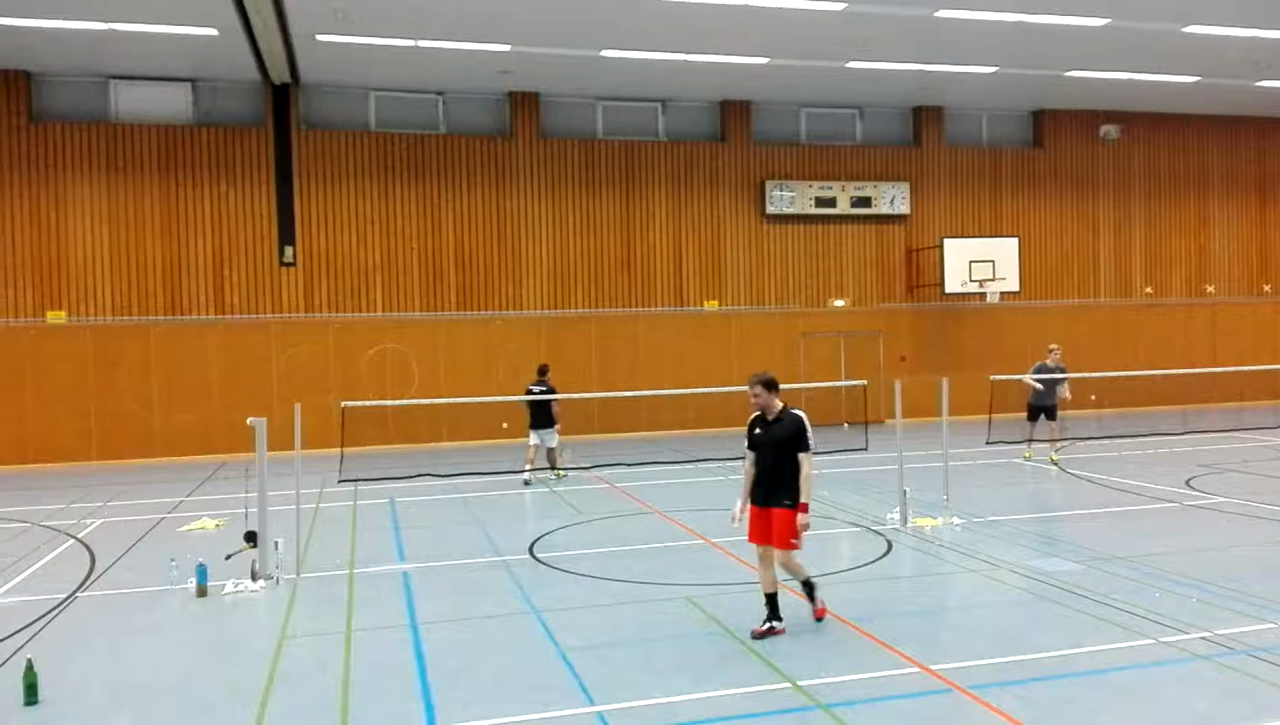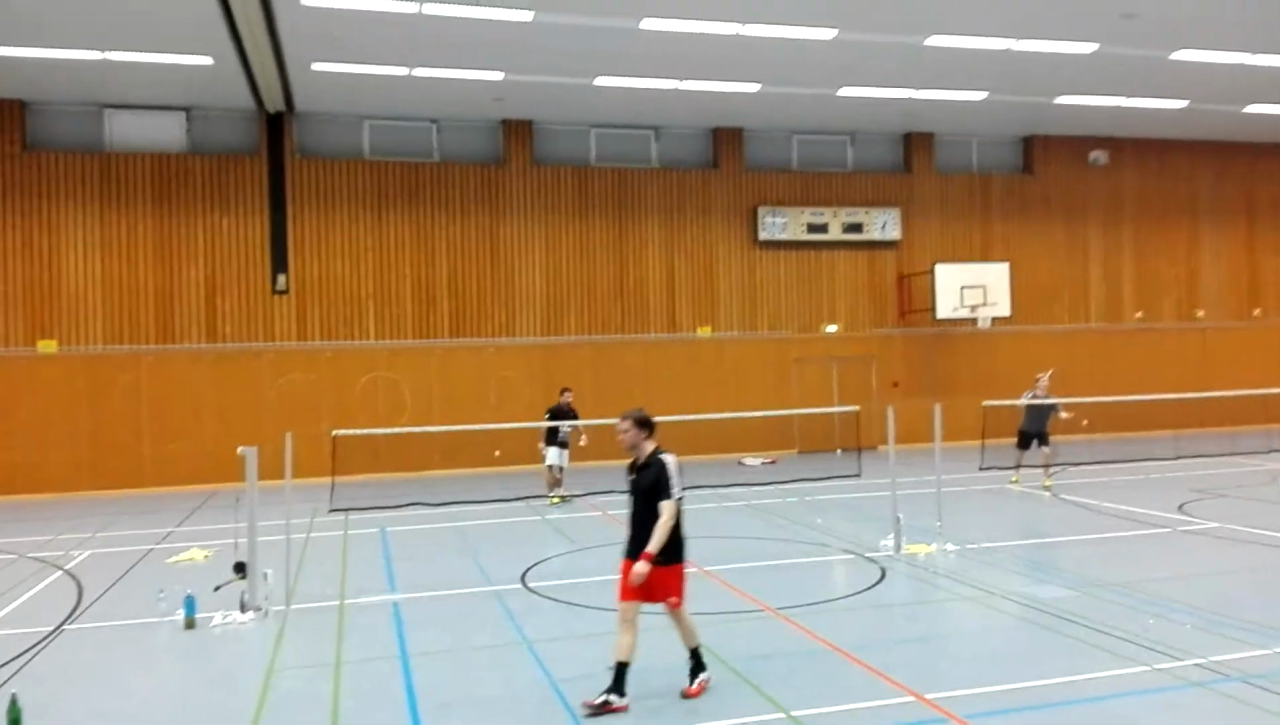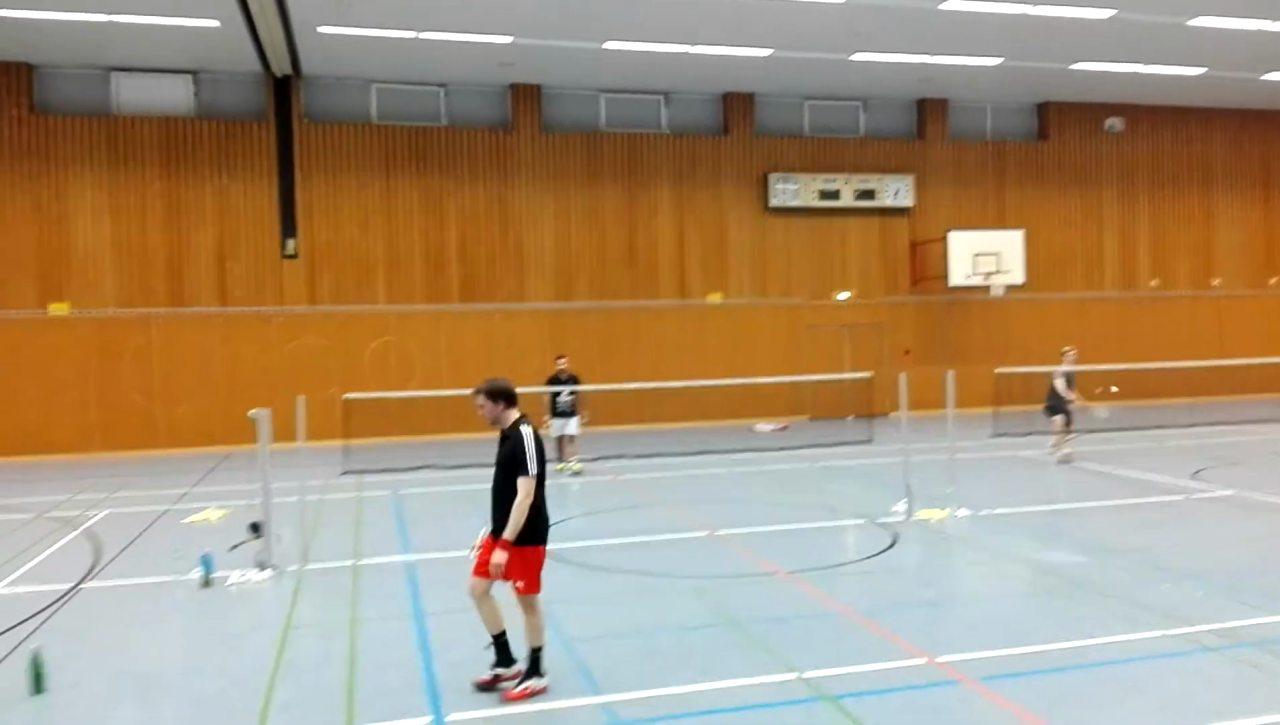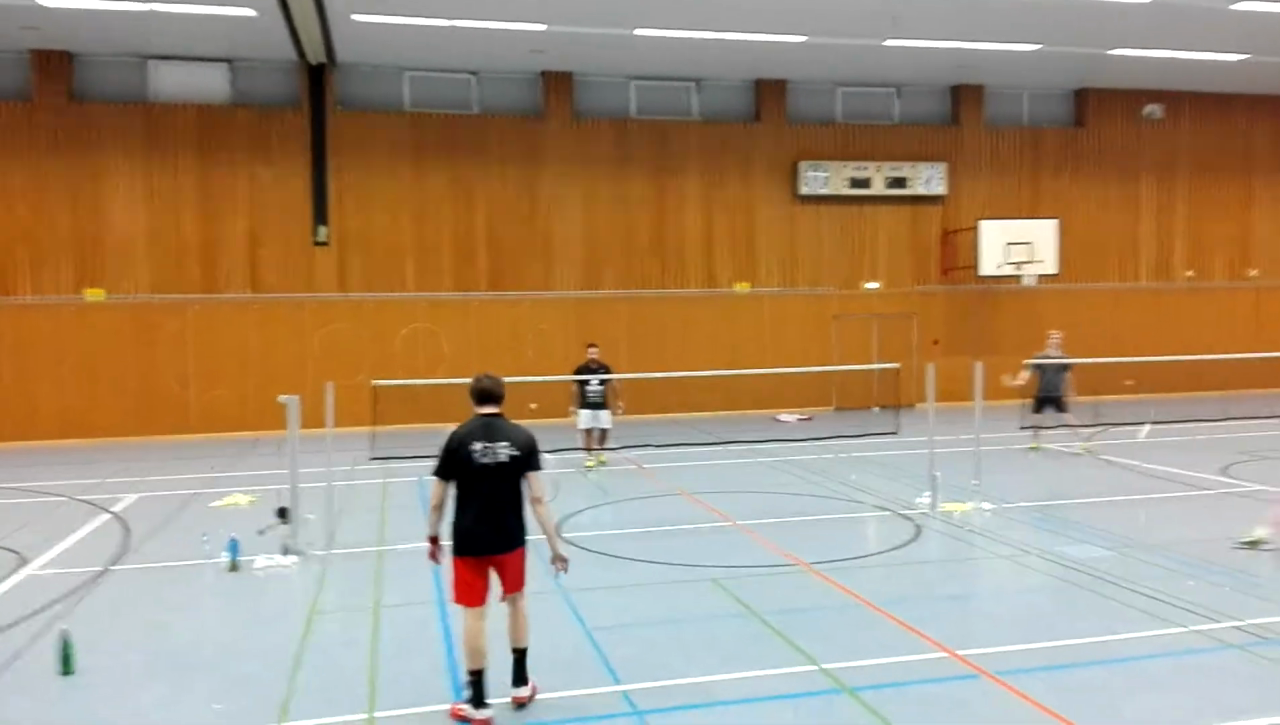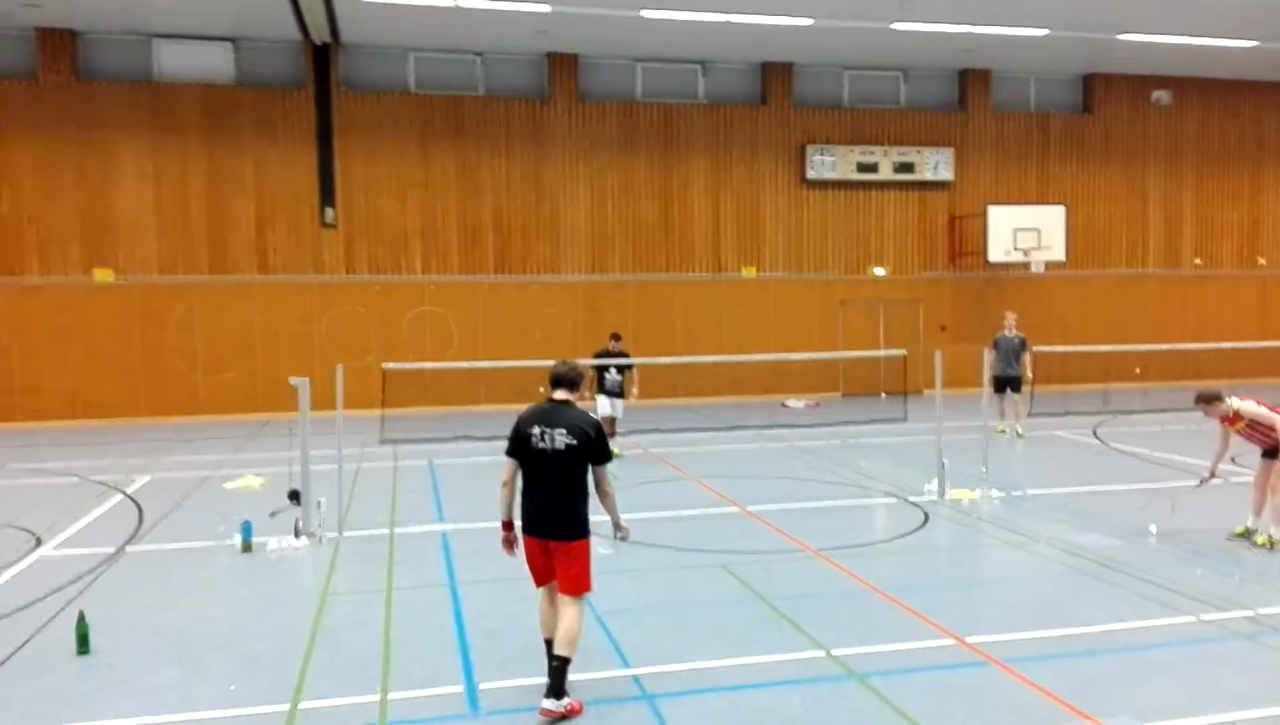
dt=1s
person 1, frame 1
left shoulder: (796, 420)
right shoulder: (755, 422)
left elbow: (806, 467)
left wrist: (804, 508)
right wrist: (743, 501)
left hip: (787, 501)
right hip: (760, 501)
left knee: (783, 558)
right knee: (763, 556)
left ankle: (811, 590)
right ankle: (773, 618)
person 1, frame 2
left shoulder: (665, 464)
right shoulder: (634, 467)
left elbow: (668, 517)
left wrist: (648, 559)
left hip: (664, 557)
right hip: (635, 554)
left knee: (677, 613)
right knee: (625, 616)
left ankle: (699, 670)
right ankle: (616, 693)
person 1, frame 3
left shoulder: (524, 436)
right shoulder: (506, 435)
left elbow: (525, 496)
left wrist: (506, 546)
right wrist: (494, 536)
left hip: (525, 537)
right hip: (502, 533)
left knee: (526, 601)
right knee: (478, 588)
left ankle: (535, 674)
right ankle: (505, 661)
person 1, frame 4
left shoulder: (457, 437)
right shoulder: (522, 437)
left elbow: (437, 500)
right elbow: (537, 498)
left wrist: (433, 538)
right wrist: (554, 545)
left hip: (469, 541)
right hip: (511, 538)
left knee: (474, 615)
right knee: (515, 600)
right ankle: (520, 684)
person 1, frame 5
left shoulder: (525, 419)
right shoulder: (588, 425)
left elbow: (508, 480)
right elbow: (603, 487)
left wrist: (507, 524)
right wrist: (617, 521)
left hip: (534, 526)
right hip: (571, 527)
left knee: (548, 594)
right knee: (570, 604)
left ankle: (554, 672)
right ankle: (555, 694)
